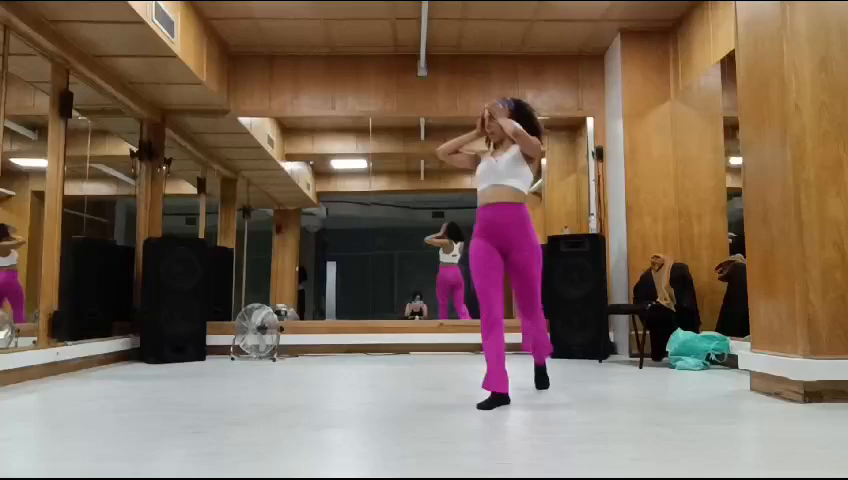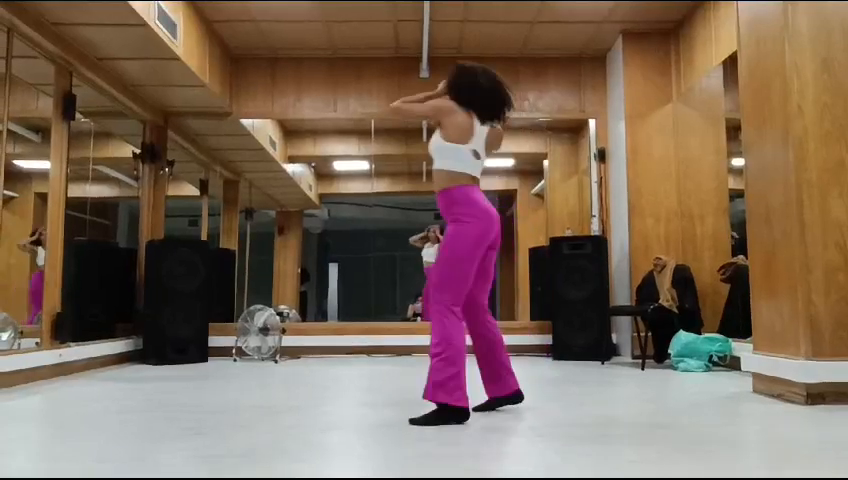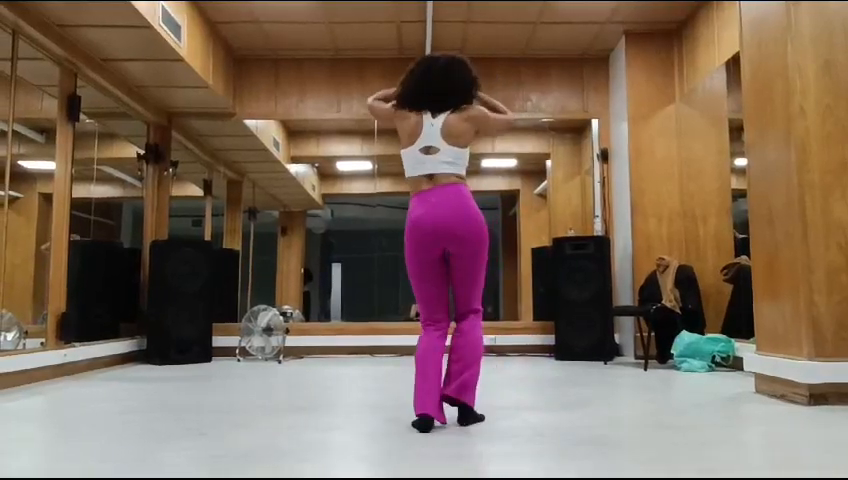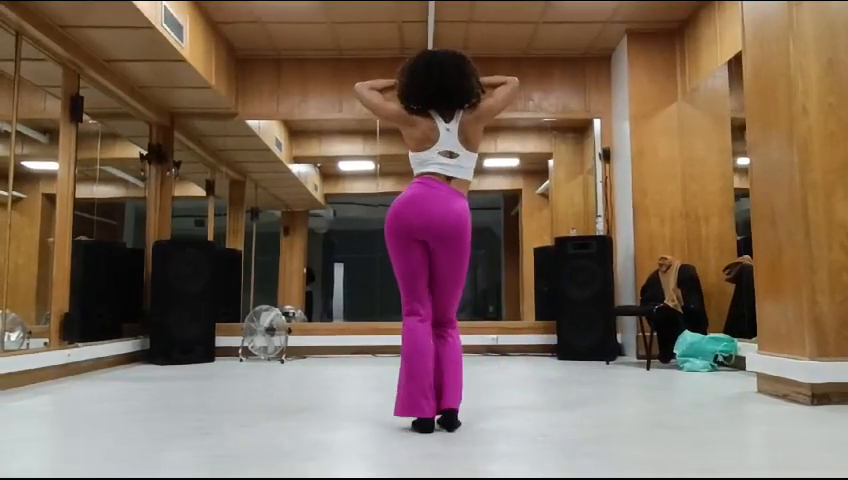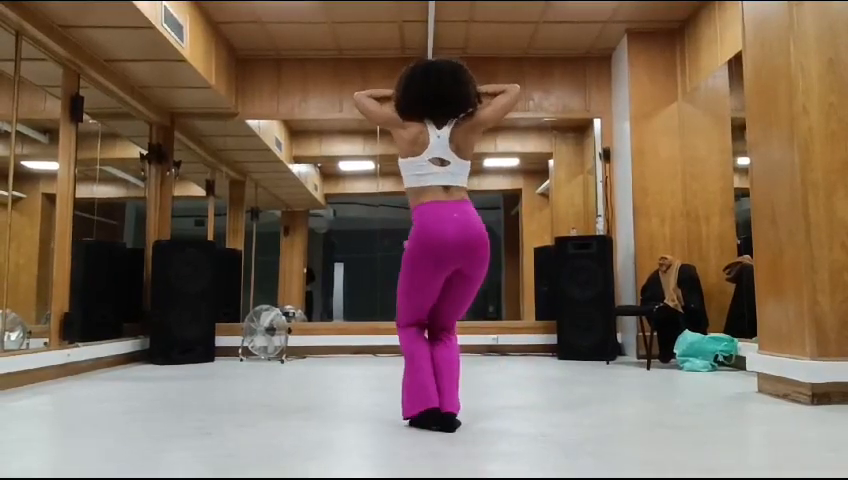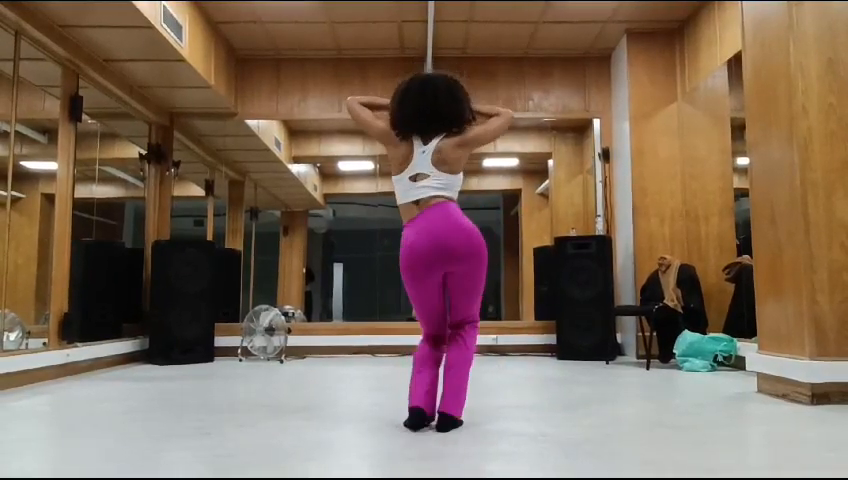
dt=0.4s
person 1, frame 1
left shoulder: (528, 150)
right shoulder: (481, 158)
left elbow: (536, 143)
right elbow: (442, 153)
left wrist: (502, 120)
right wrist: (475, 133)
left hip: (518, 229)
right hip: (483, 232)
left knee: (529, 306)
right knee: (490, 312)
left ankle: (540, 360)
right ankle: (498, 388)
person 1, frame 2
left shoulder: (449, 109)
right shoulder: (490, 129)
left elbow: (397, 107)
left wrist: (435, 94)
right wrist: (489, 107)
left hip: (466, 215)
right hip: (479, 214)
left knee: (442, 305)
right knee: (476, 309)
left ankle: (451, 401)
right ankle: (505, 387)
person 1, frame 3
left shoulder: (405, 118)
right shoulder: (467, 117)
left elbow: (373, 100)
right elbow: (508, 118)
left wrist: (405, 88)
right wrist: (475, 95)
left hip: (421, 218)
right hip: (463, 212)
left knee: (432, 320)
right knee: (469, 312)
left ankle: (426, 410)
right ankle: (464, 399)
person 1, frame 4
left shoulder: (411, 121)
right shoulder: (474, 118)
left elbow: (362, 88)
right elbow: (512, 83)
left wrist: (400, 82)
right wrist: (473, 82)
left hip: (410, 208)
right hip: (454, 217)
left knee: (416, 314)
right knee: (445, 319)
left ankle: (423, 411)
right ankle: (449, 408)
person 1, frame 5
left shoulder: (404, 127)
right shoulder: (467, 129)
left elbow: (360, 97)
right elbow: (513, 91)
left wrist: (398, 93)
right wrist: (475, 91)
left hip: (430, 232)
right hip: (471, 230)
left knee: (411, 325)
right knee: (443, 328)
left ankle: (425, 406)
right ankle: (448, 410)
person 1, frame 6
left shoulder: (396, 143)
right shoulder: (458, 143)
left elbow: (352, 103)
right elbow: (506, 116)
left wrist: (393, 103)
right wrist: (469, 109)
left hip: (414, 245)
right hip: (456, 232)
left knee: (434, 333)
right knee: (464, 327)
left ankle: (419, 405)
right ankle: (448, 411)
